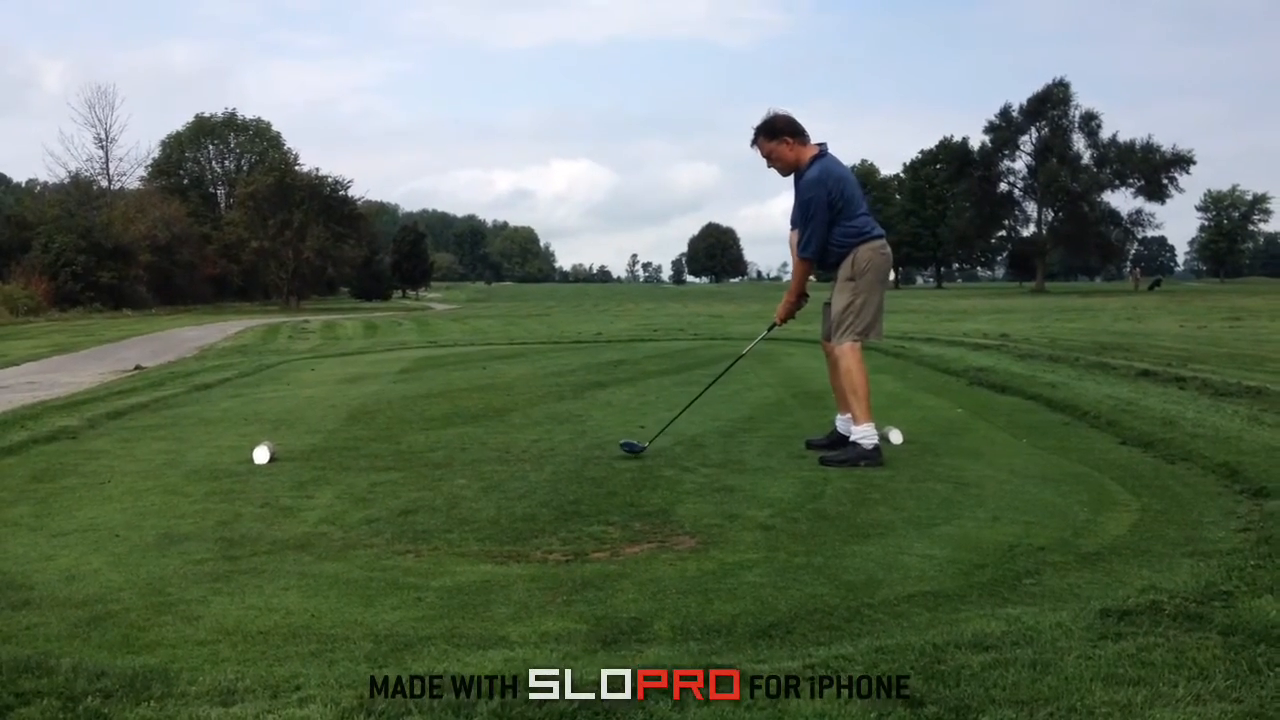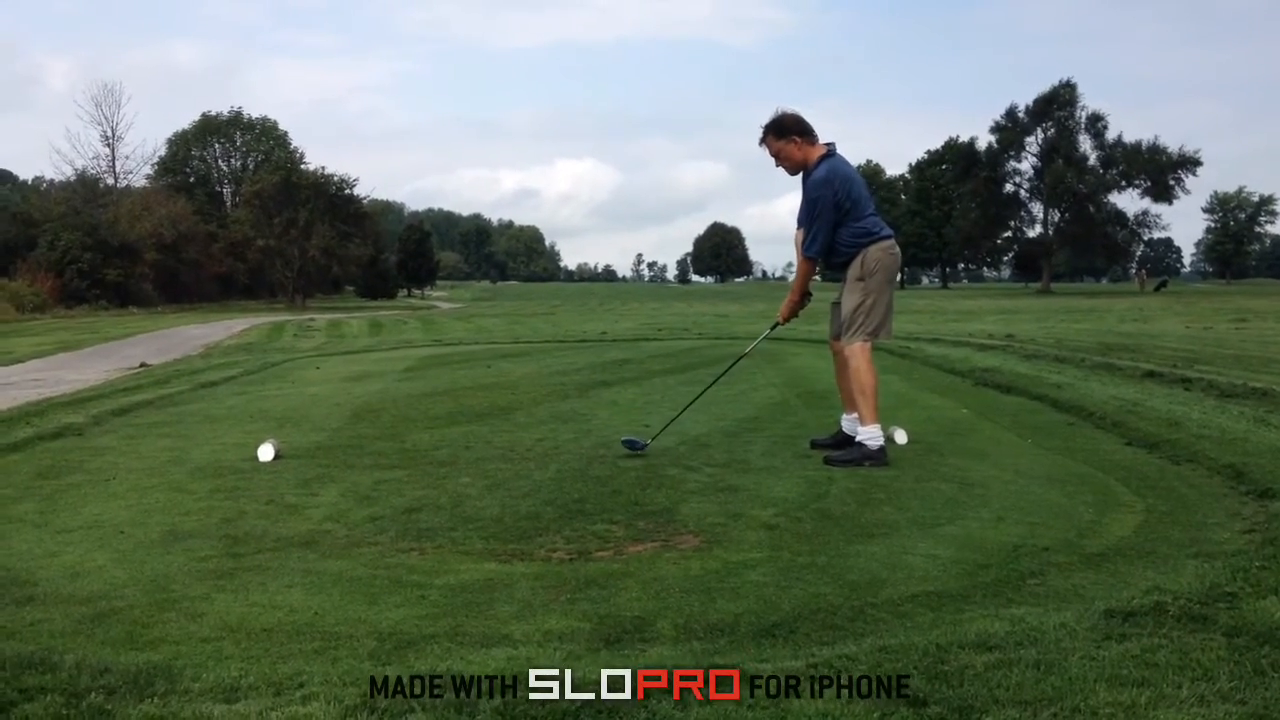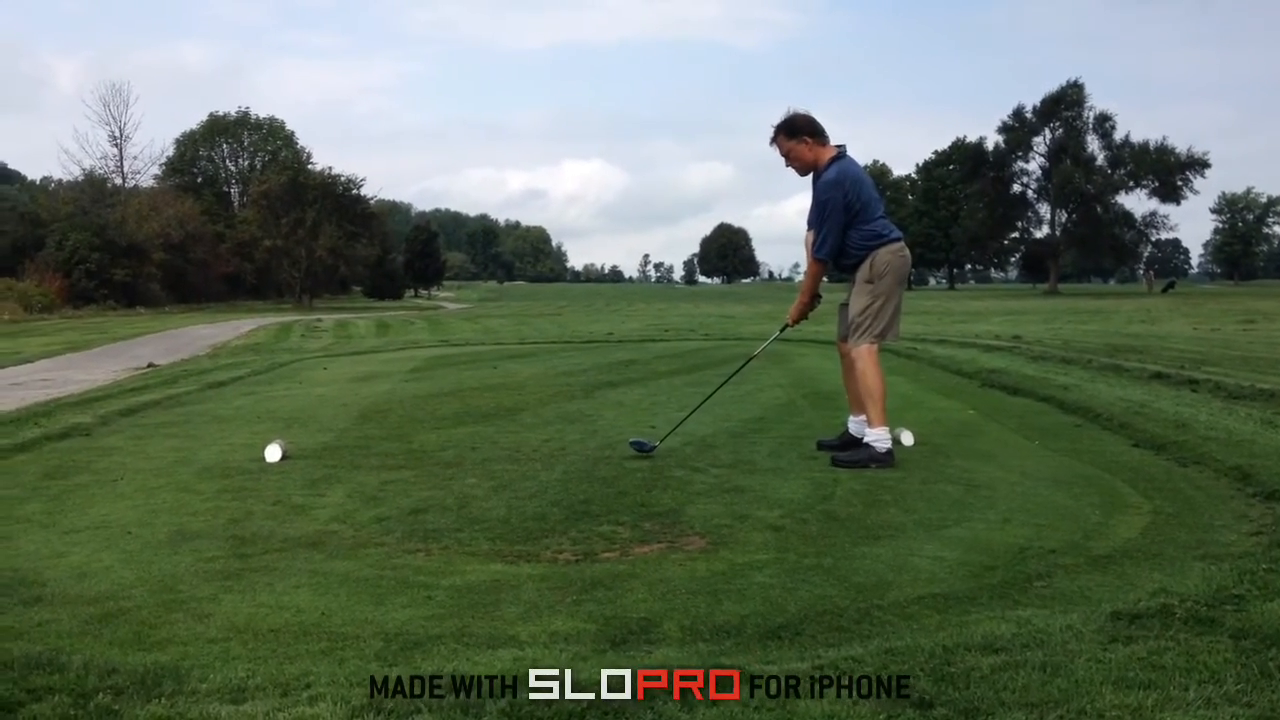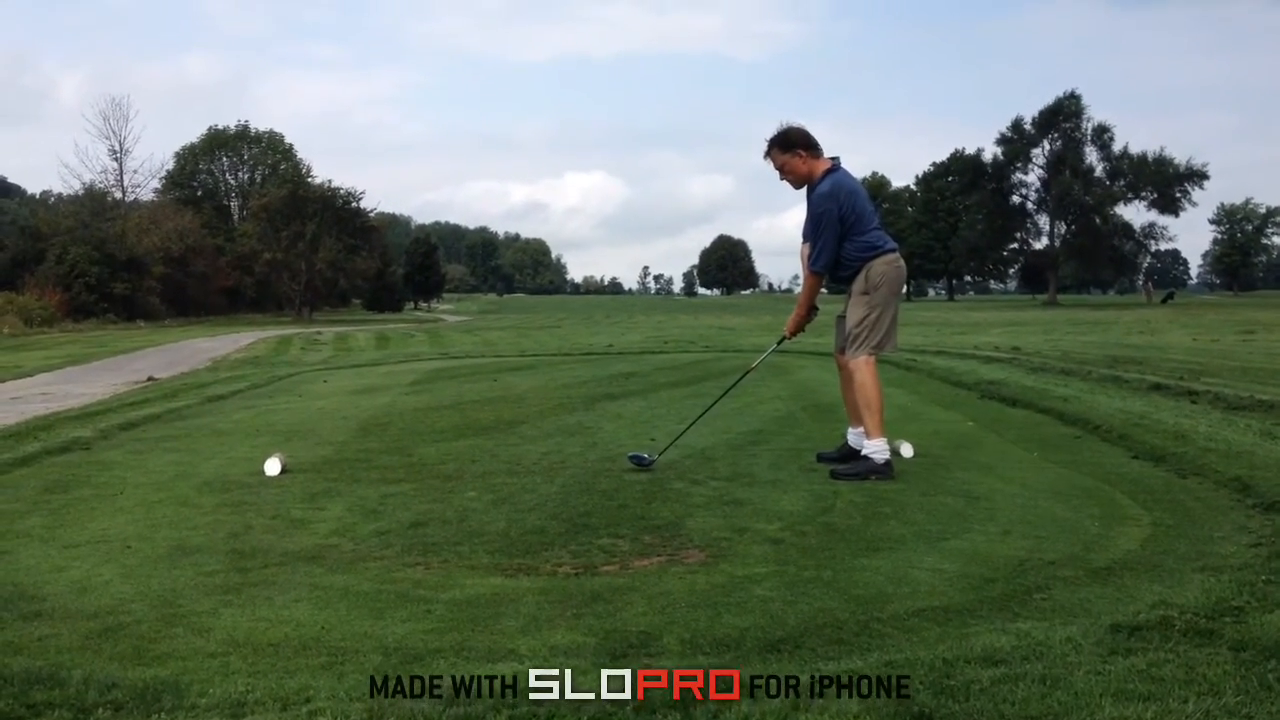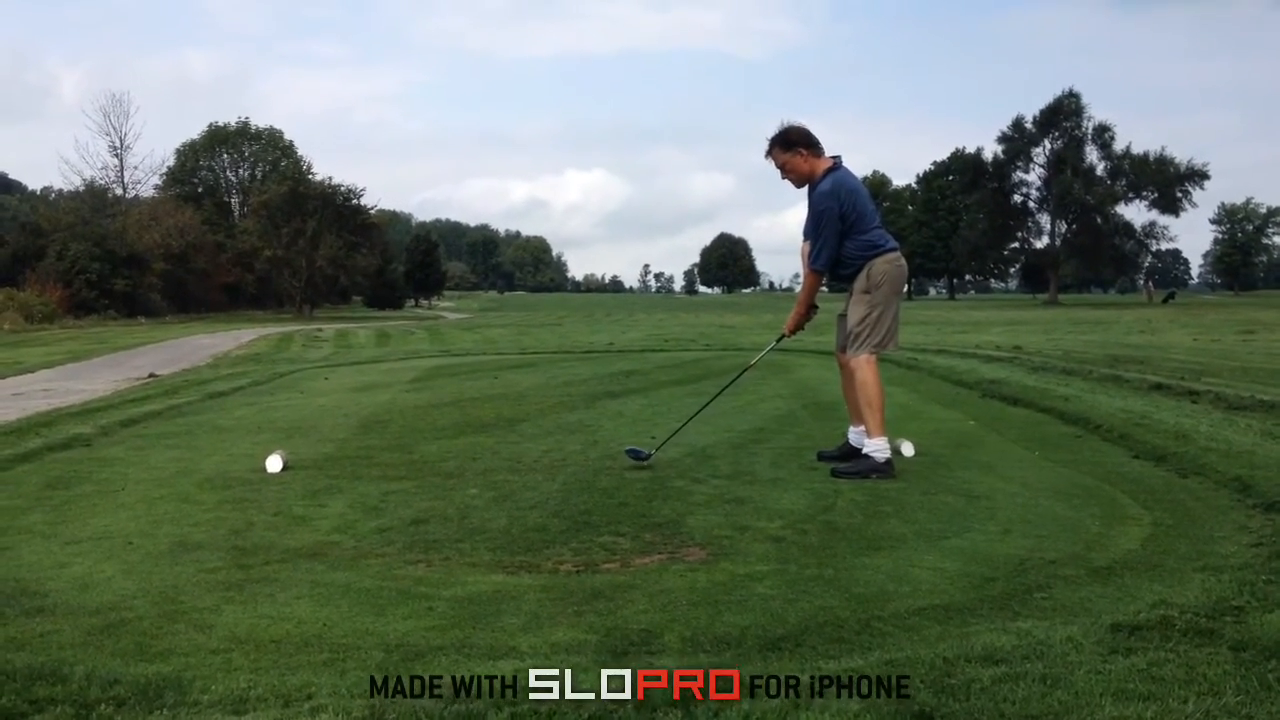
dt=0.4s
person 1, frame 1
left shoulder: (816, 179)
right shoulder: (813, 168)
left elbow: (809, 249)
right elbow: (798, 231)
left wrist: (791, 298)
right wrist: (798, 287)
left hip: (862, 258)
right hip: (853, 260)
left knee: (846, 344)
right knee: (831, 343)
left ankle: (866, 441)
right ankle: (846, 428)
person 1, frame 2
left shoulder: (822, 179)
right shoulder: (822, 168)
left elbow: (813, 248)
right elbow: (804, 231)
left wrist: (794, 297)
right wrist: (801, 286)
left hip: (871, 258)
right hip: (861, 260)
left knee: (856, 344)
right knee: (839, 343)
left ankle: (871, 442)
right ankle: (851, 428)
person 1, frame 3
left shoulder: (832, 181)
right shoulder: (833, 169)
left elbow: (824, 250)
right elbow: (815, 233)
left wrist: (804, 299)
right wrist: (810, 287)
left hip: (881, 260)
right hip: (870, 261)
left knee: (863, 346)
right knee: (847, 344)
left ankle: (879, 443)
right ankle: (858, 429)
person 1, frame 4
left shoulder: (827, 193)
right shoulder: (827, 181)
left elbow: (820, 263)
right elbow: (810, 245)
left wrist: (801, 311)
right wrist: (807, 300)
left hip: (876, 272)
right hip: (866, 273)
left knee: (860, 357)
right knee: (844, 356)
left ankle: (877, 455)
right ankle: (857, 442)
person 1, frame 5
left shoulder: (827, 192)
right shoulder: (828, 179)
left elbow: (820, 261)
right elbow: (810, 243)
left wrist: (800, 310)
right wrist: (807, 298)
left hip: (877, 271)
right hip: (868, 272)
left knee: (862, 356)
right knee: (846, 355)
left ankle: (878, 453)
right ankle: (858, 440)
